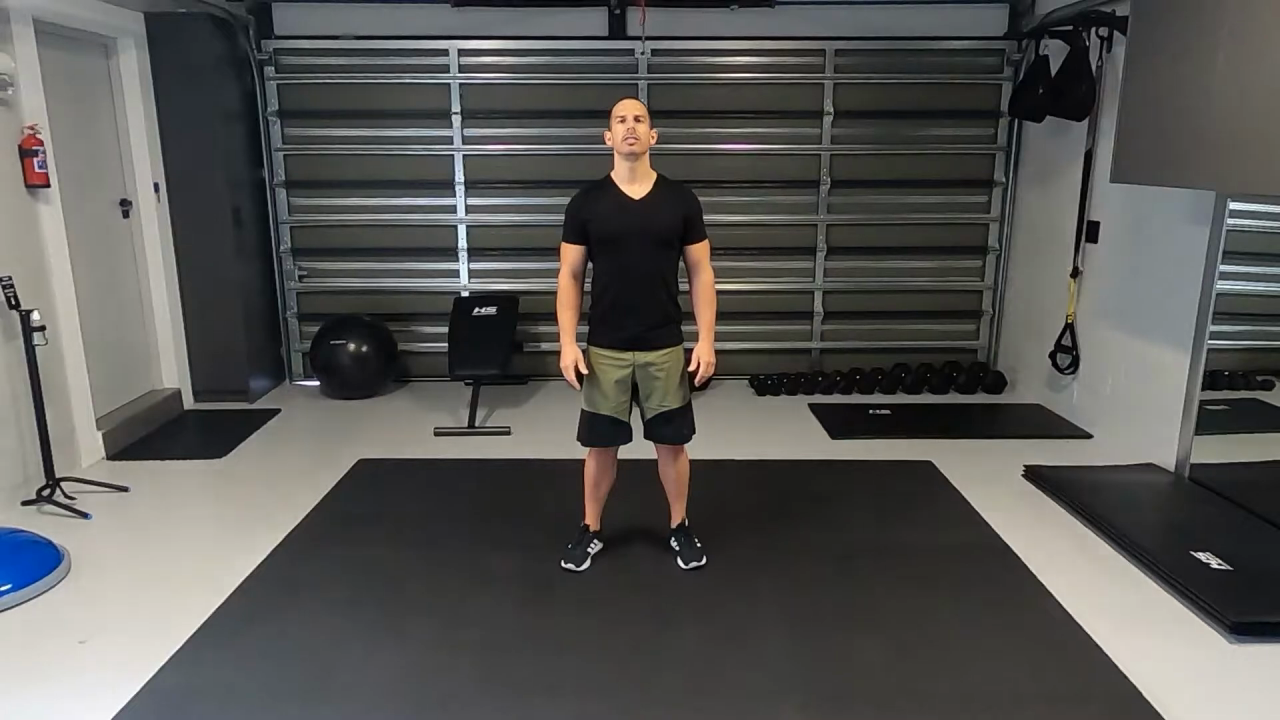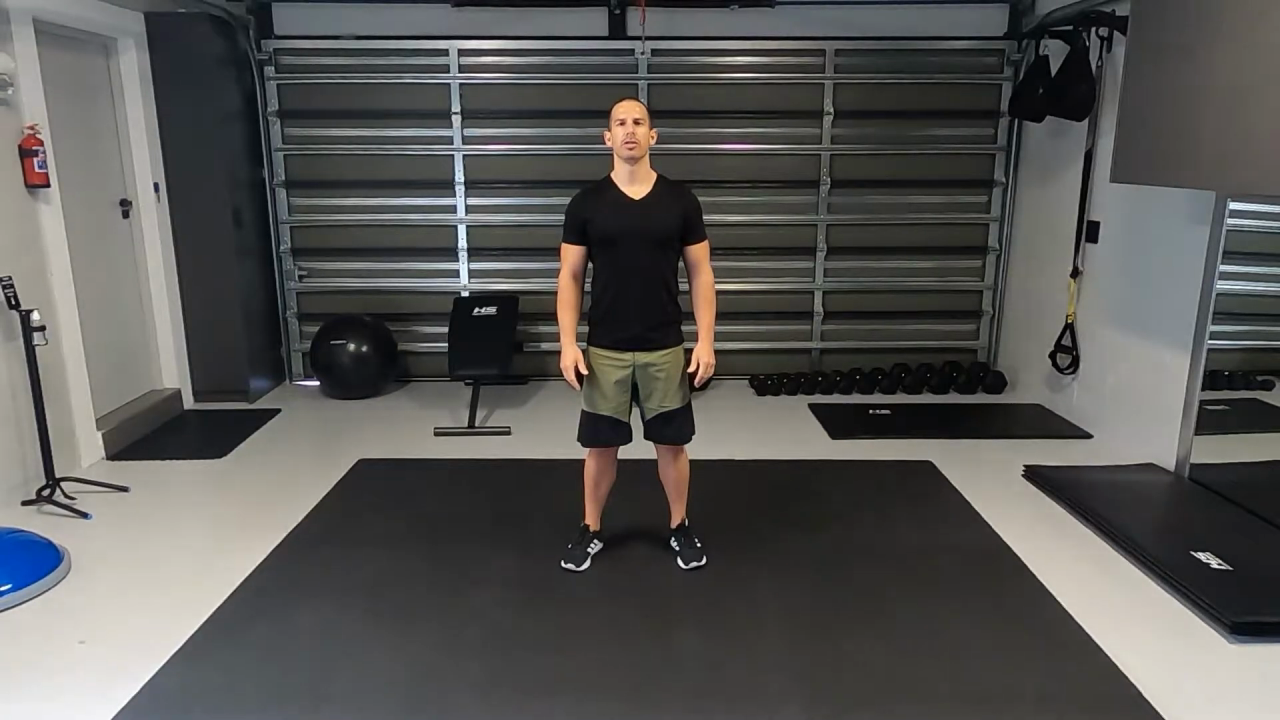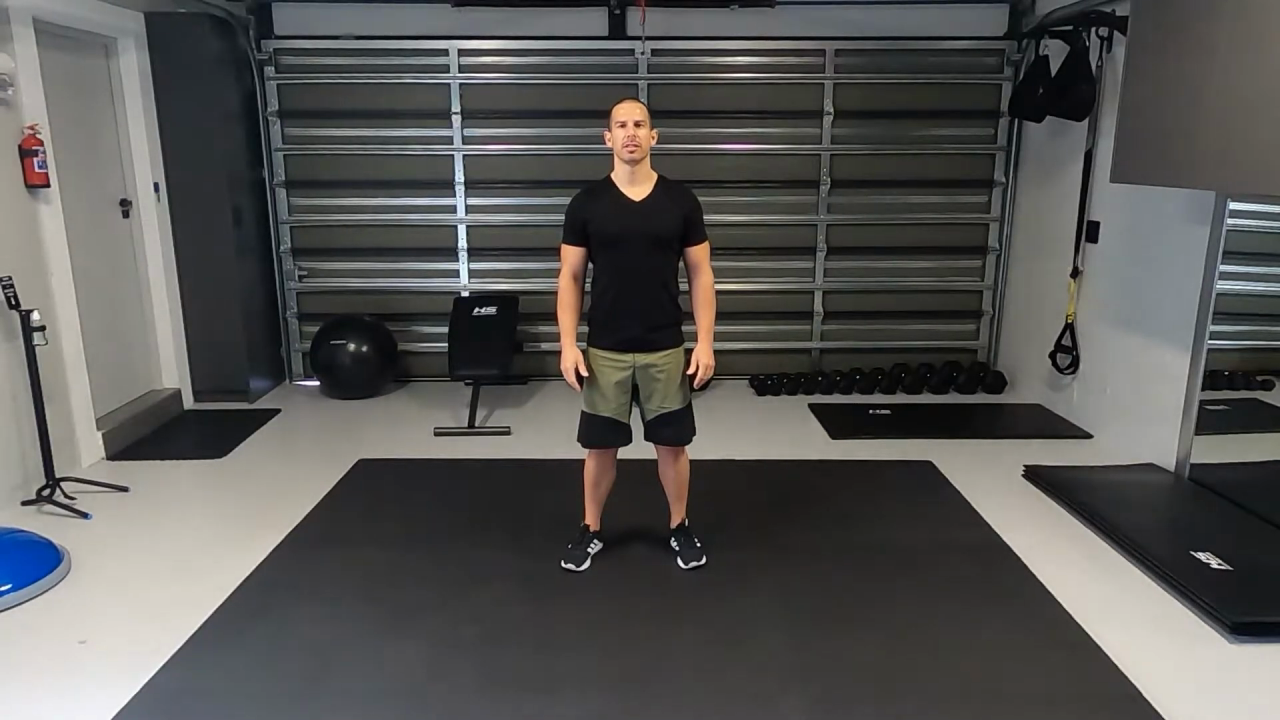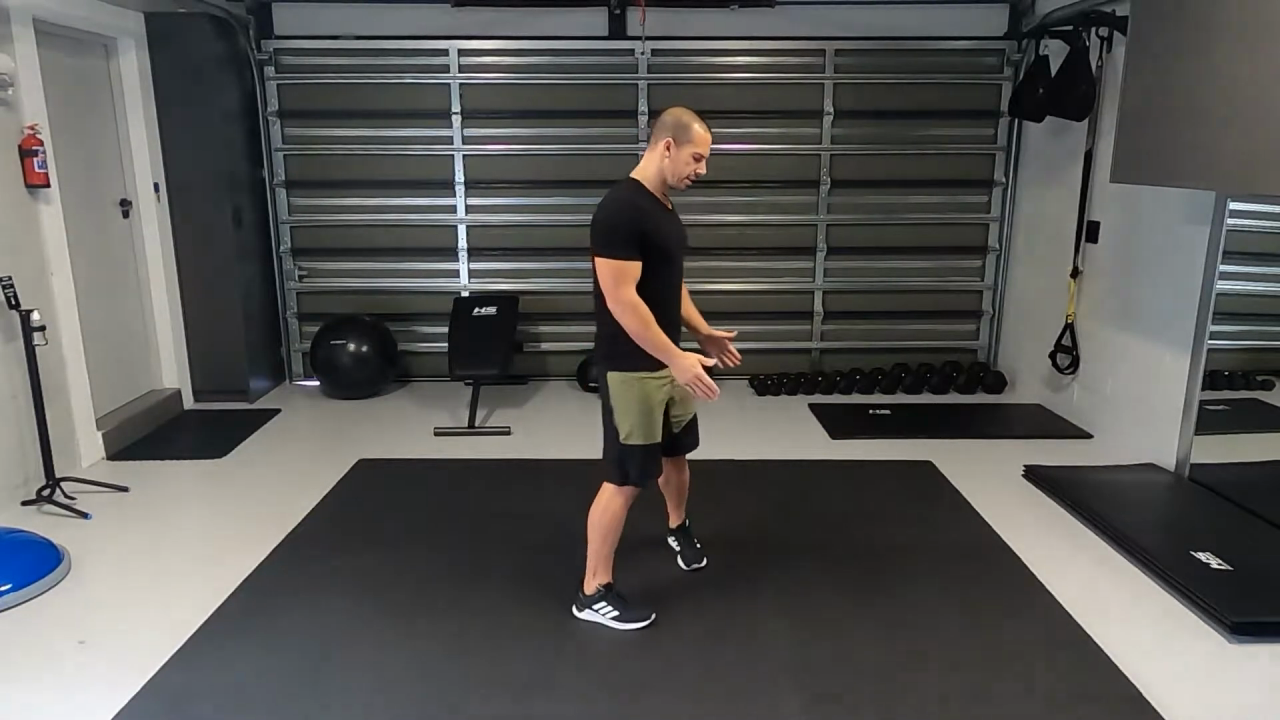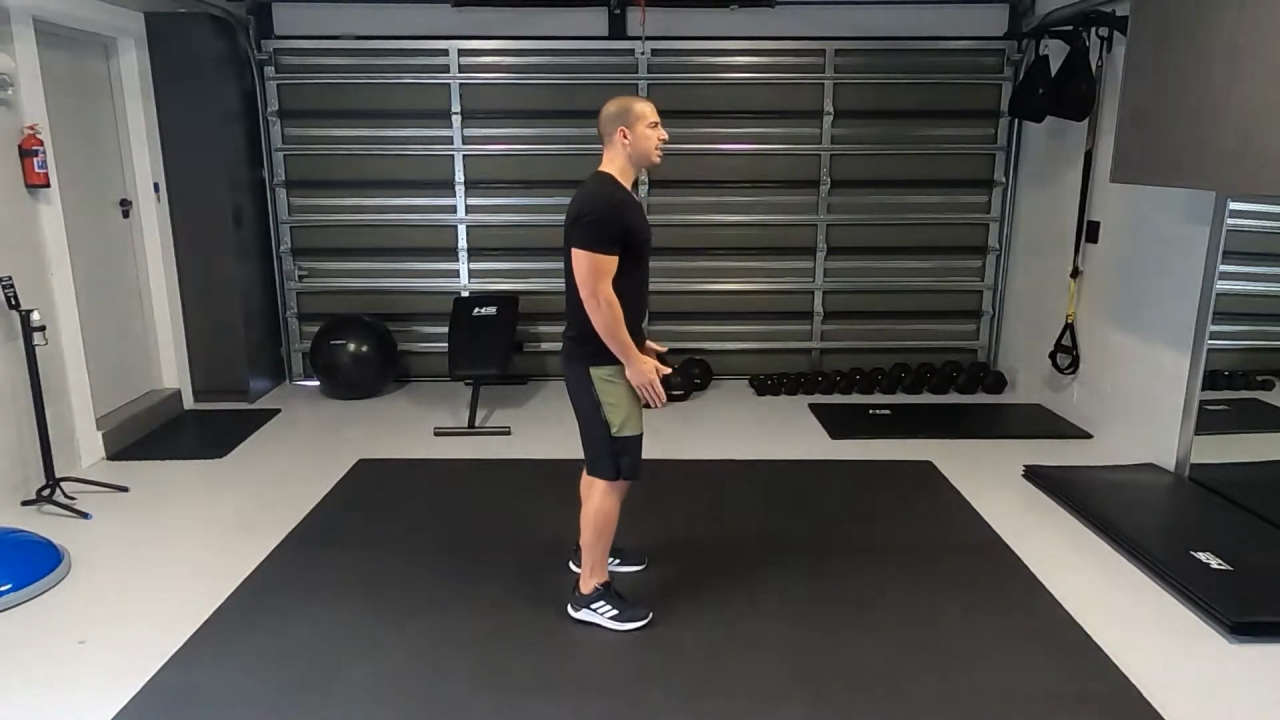
dt=1s
person 1, frame 1
left shoulder: (680, 199)
right shoulder: (587, 202)
left elbow: (701, 272)
right elbow: (570, 275)
left wrist: (706, 339)
right wrist: (567, 342)
left hip: (665, 348)
right hip: (605, 349)
left knee: (672, 442)
right knee: (601, 444)
left ankle: (680, 527)
right ankle: (590, 530)
person 1, frame 2
left shoulder: (680, 200)
right shoulder: (587, 203)
left elbow: (701, 273)
right elbow: (570, 276)
left wrist: (706, 340)
right wrist: (568, 343)
left hip: (665, 348)
right hip: (605, 349)
left knee: (671, 442)
right knee: (600, 445)
left ankle: (679, 527)
right ankle: (590, 530)
person 1, frame 3
left shoulder: (680, 200)
right shoulder: (587, 203)
left elbow: (700, 274)
right elbow: (570, 277)
left wrist: (705, 342)
right wrist: (568, 344)
left hip: (665, 348)
right hip: (605, 350)
left knee: (672, 443)
right knee: (601, 445)
left ankle: (679, 527)
right ankle: (591, 530)
person 1, frame 4
left shoulder: (661, 203)
right shoulder: (622, 210)
right elbow: (620, 298)
left wrist: (701, 332)
right wrist: (676, 359)
left hip: (662, 360)
right hip: (629, 367)
left knee: (676, 452)
right knee: (626, 478)
left ankle: (677, 527)
right ankle: (594, 592)
person 1, frame 5
left shoulder: (617, 196)
right shoulder: (601, 202)
right elbow: (595, 293)
left wrist: (639, 343)
right wrist: (632, 360)
left hip: (610, 354)
right hip: (600, 361)
left knee: (602, 462)
right knee: (614, 471)
left ankle: (592, 549)
right ankle: (591, 591)
